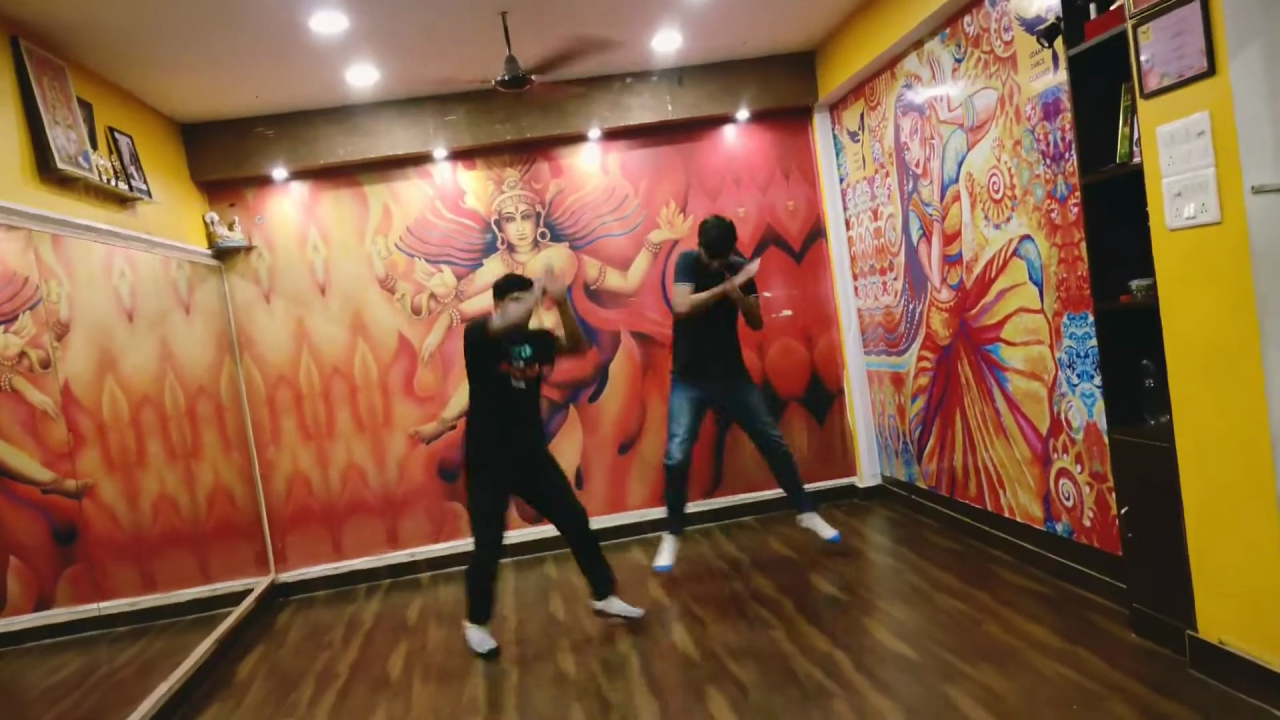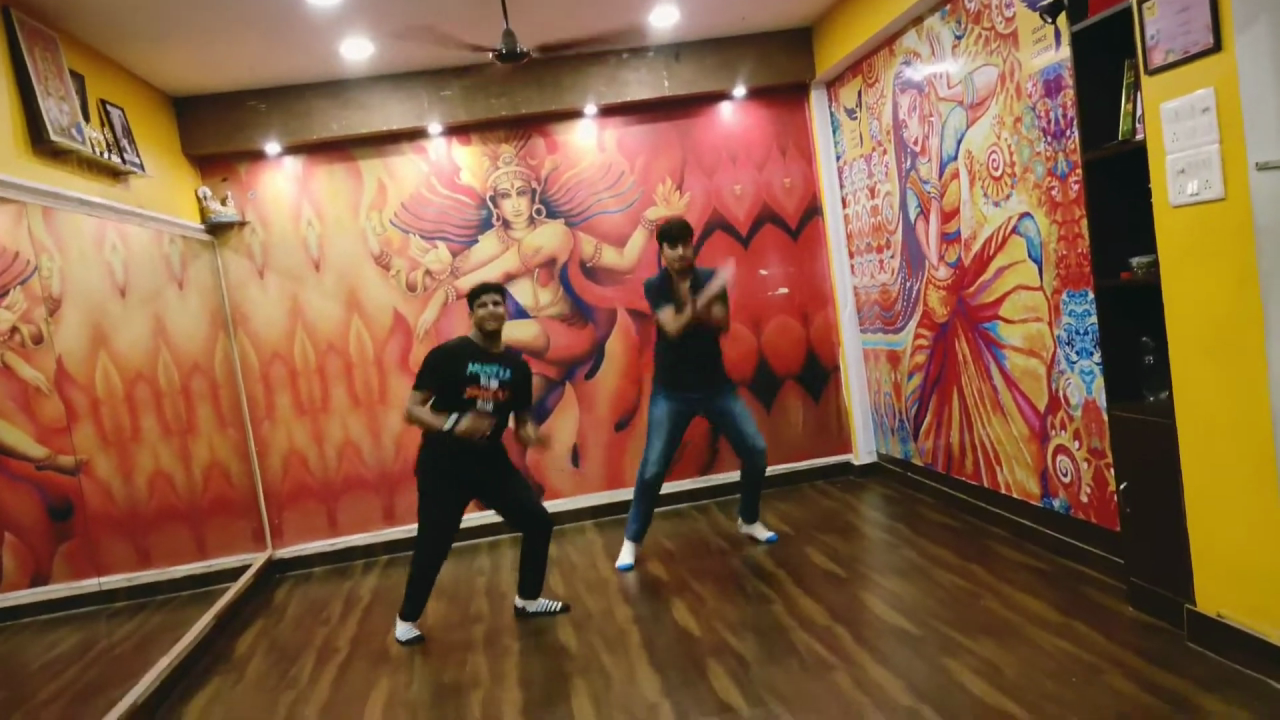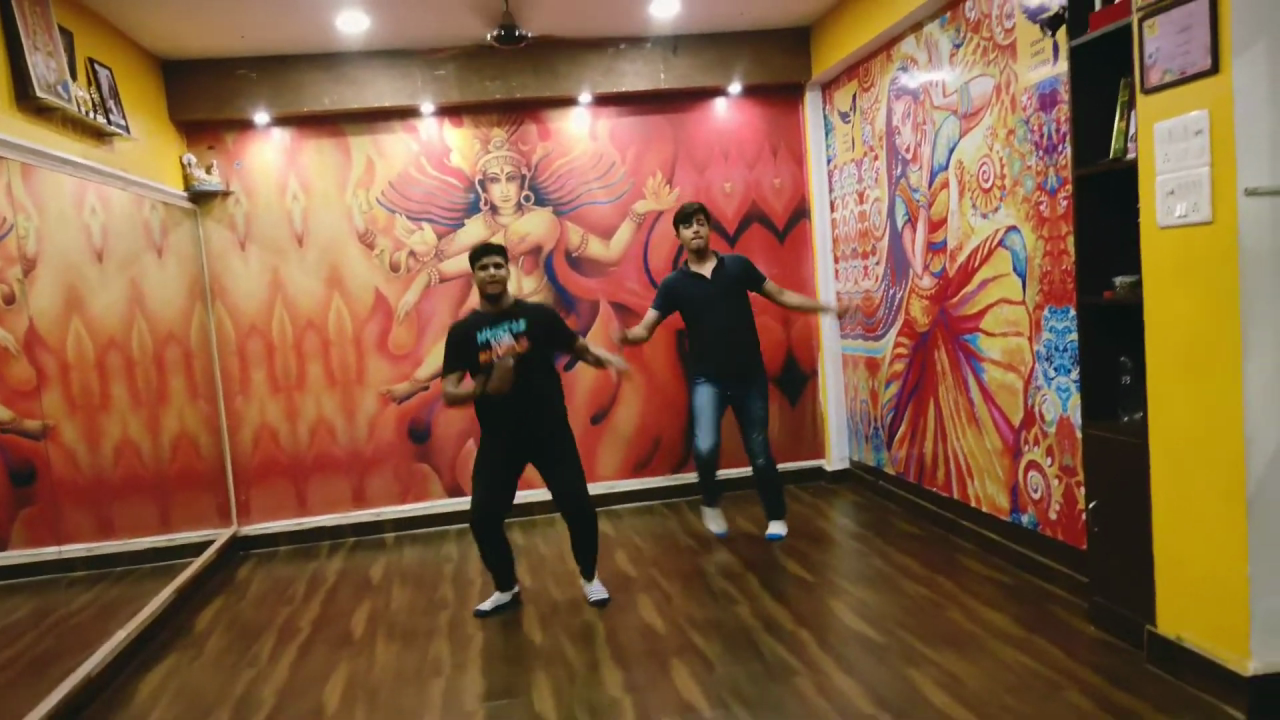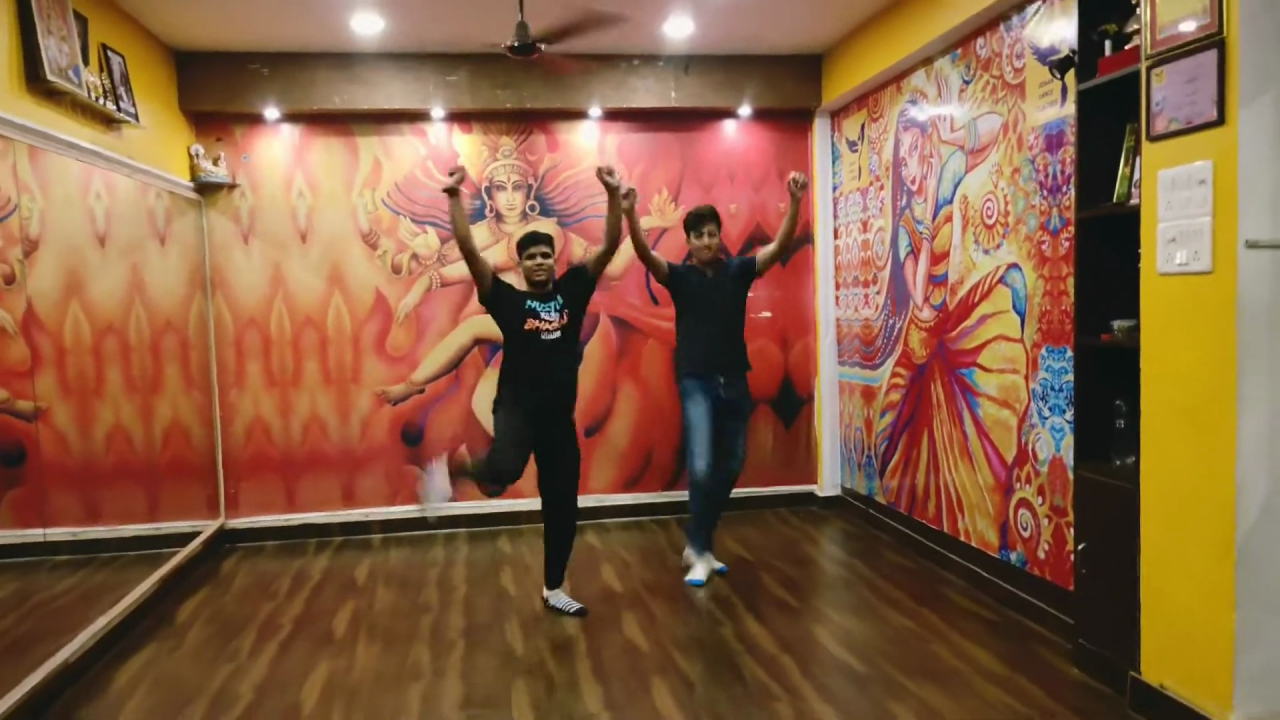
dt=0.4s
person 1, frame 1
left shoulder: (952, 152)
right shoulder: (914, 200)
left elbow: (990, 100)
right elbow: (933, 268)
left hip: (976, 288)
right hip: (943, 310)
person 1, frame 2
left shoulder: (951, 128)
right shoulder: (912, 180)
left elbow: (991, 75)
right elbow: (933, 253)
left wrist: (946, 87)
left hip: (977, 263)
right hip: (941, 290)
person 1, frame 3
left shoulder: (943, 138)
right shoulder: (901, 187)
left elbow: (987, 88)
right elbow: (916, 257)
left wrist: (941, 100)
right wrist: (922, 227)
left hip: (960, 270)
right hip: (924, 295)
person 1, frame 4
left shoulder: (947, 175)
right shoulder: (904, 217)
left elbow: (995, 125)
right elbow: (915, 284)
left wrist: (947, 132)
right wrist: (923, 263)
left hip: (957, 304)
right hip: (922, 325)
person 2, frame 1
left shoulder: (537, 338)
right shoulder: (478, 335)
left elbow: (576, 345)
right elbow: (502, 325)
left wrist: (559, 301)
right wrist: (538, 290)
left hip: (531, 455)
right hip: (486, 462)
left knee: (576, 522)
right knee: (488, 547)
left ankle: (604, 596)
right ankle: (476, 624)
person 2, frame 2
left shoulder: (517, 366)
right shoulder: (447, 355)
left elbow: (522, 423)
right elbow: (413, 409)
left wrist: (532, 434)
right wrist: (453, 423)
left hip: (492, 462)
right hip: (443, 466)
left knee: (539, 522)
right knee: (432, 549)
left ankle: (528, 599)
right ankle: (408, 619)
person 2, frame 3
left shoulder: (539, 315)
right shoulder: (463, 331)
left elbow: (580, 348)
right elbow: (450, 392)
left wrist: (607, 359)
right wrist: (487, 386)
left hip: (550, 431)
right hip: (499, 437)
left knee: (579, 508)
right knee: (483, 517)
left ankle: (590, 578)
right ankle: (505, 588)
person 2, frame 4
left shoulder: (572, 289)
right shoulder: (505, 298)
left elbow: (610, 245)
right elbow: (469, 252)
left wrist: (613, 195)
right wrist: (455, 196)
left hip: (559, 414)
right hip: (518, 406)
left knee: (563, 506)
right knee: (503, 469)
left ankle: (554, 590)
person 3, frame 1
left shoulder: (739, 267)
right shoulder: (687, 263)
left elbow: (756, 322)
right elbow: (680, 307)
left wrist: (737, 293)
right wrist: (727, 286)
left hip: (731, 375)
right hip: (689, 379)
left knee: (773, 443)
right knee: (676, 456)
left ankle: (806, 512)
right ankle: (672, 536)
person 3, frame 2
left shoulder: (711, 278)
right shoulder: (655, 286)
left elbow: (721, 321)
right elbow: (673, 328)
left wrist: (699, 304)
right wrist: (705, 297)
left hip: (715, 386)
right hip: (672, 388)
left knee: (756, 450)
right knee: (652, 469)
left ankle: (749, 520)
right ankle: (632, 541)
person 3, frame 3
left shoulder: (738, 266)
right shoulder: (674, 284)
left elbow: (780, 295)
right elbow: (645, 329)
left wrist: (824, 307)
right wrist: (628, 336)
left hip: (749, 374)
right hip: (708, 377)
left knee: (760, 455)
right knee: (705, 447)
left ankle: (776, 516)
right ankle: (710, 503)
person 3, frame 4
left shoulder: (738, 270)
right shoulder: (677, 277)
left elbow: (781, 245)
right elbow: (644, 252)
left wrist: (796, 203)
right wrist: (629, 213)
left hip: (734, 380)
right hip: (697, 381)
left knee: (730, 467)
right knee: (703, 469)
left ankle: (699, 546)
right ankle: (699, 552)
person 4, frame 1
left shoulder: (559, 256)
right shoulder: (493, 267)
left elbow: (628, 283)
left wrist: (655, 241)
left hip: (572, 360)
left ankle: (445, 421)
person 4, frame 2
left shoulder: (558, 232)
right shoulder: (489, 245)
left elbow: (626, 260)
right elbow: (421, 281)
left wrist: (650, 219)
left hip: (570, 338)
right hip: (524, 340)
left knee: (503, 333)
person 4, frame 3
left shoulder: (546, 224)
right shoulder: (475, 229)
left elbow: (609, 254)
right elbow: (403, 264)
left wrist: (638, 213)
left ankle: (416, 383)
person 4, frame 4
left shoulder: (546, 231)
right shoulder: (480, 233)
left elbow: (610, 266)
left wrist: (641, 229)
right hip: (504, 335)
left knee: (472, 325)
right knee: (483, 403)
